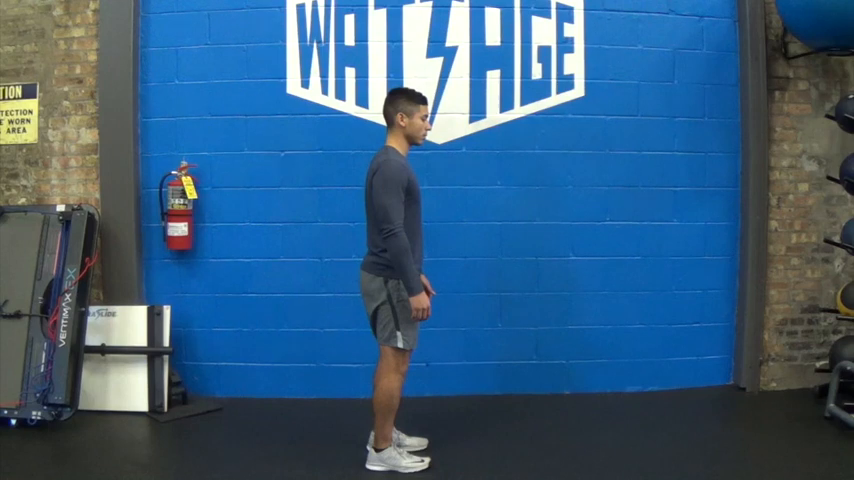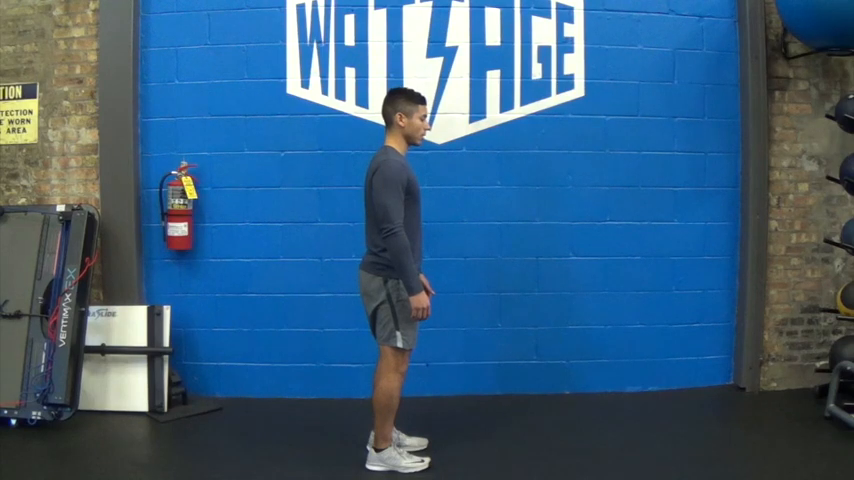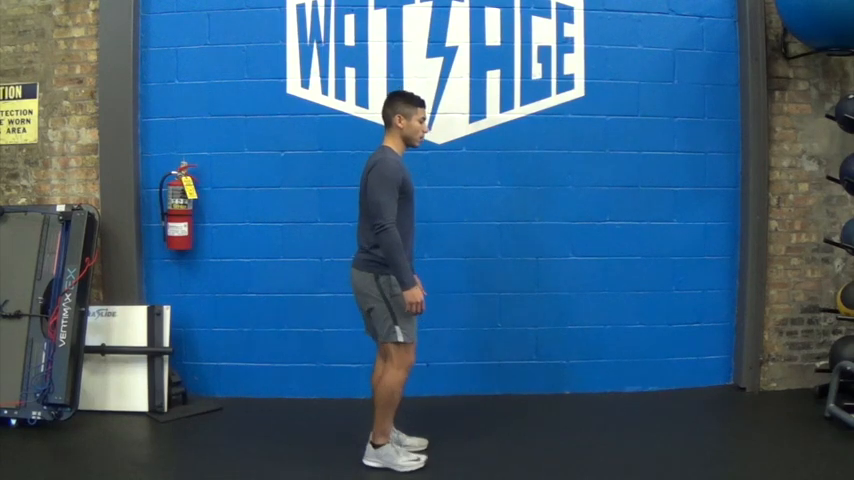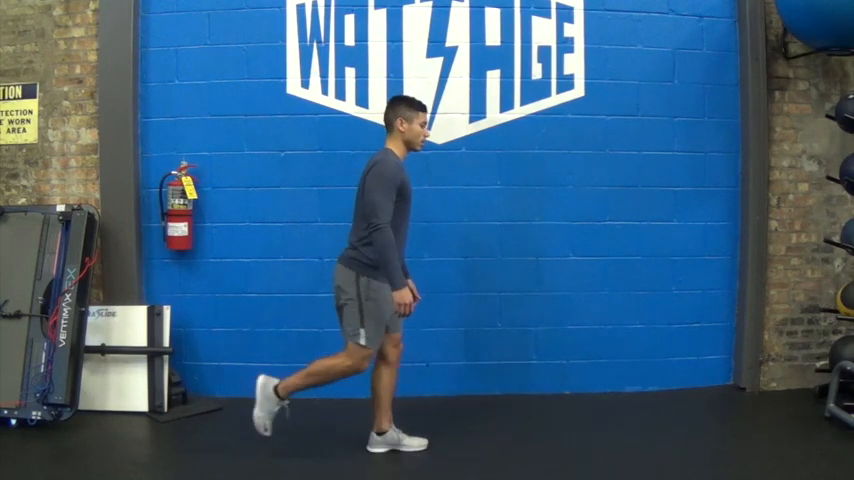
dt=0.4s
person 1, frame 1
left shoulder: (394, 163)
right shoulder: (390, 167)
right elbow: (392, 233)
left wrist: (417, 274)
right wrist: (414, 289)
left hip: (393, 276)
right hip: (390, 281)
left knee: (393, 359)
right knee: (395, 363)
left ankle: (386, 435)
right ankle: (381, 451)
person 1, frame 2
left shoulder: (393, 163)
right shoulder: (390, 167)
right elbow: (392, 232)
left wrist: (416, 275)
right wrist: (413, 287)
left hip: (391, 276)
right hip: (389, 280)
left knee: (393, 359)
right knee: (395, 363)
left ankle: (385, 434)
right ankle: (382, 451)
person 1, frame 3
left shoulder: (389, 163)
right shoulder: (386, 164)
right elbow: (385, 229)
left wrist: (409, 275)
right wrist: (407, 283)
left hip: (382, 273)
right hip: (380, 276)
left knee: (388, 356)
right knee: (401, 359)
left ankle: (385, 433)
right ankle: (379, 446)
person 1, frame 4
left shoulder: (391, 166)
right shoulder: (386, 166)
right elbow: (379, 228)
left wrist: (404, 277)
right wrist: (396, 285)
left hip: (375, 274)
right hip: (364, 275)
left knee: (392, 351)
right knee: (357, 358)
left ankle: (383, 432)
right ankle: (278, 390)
